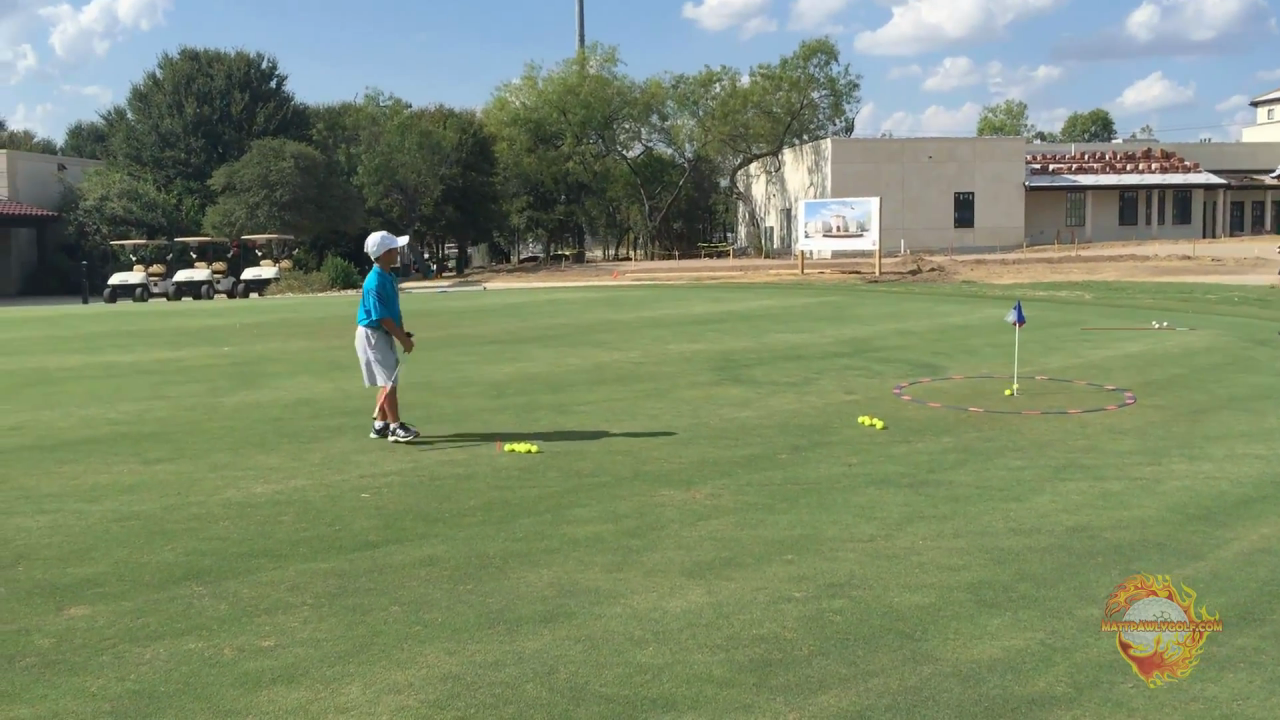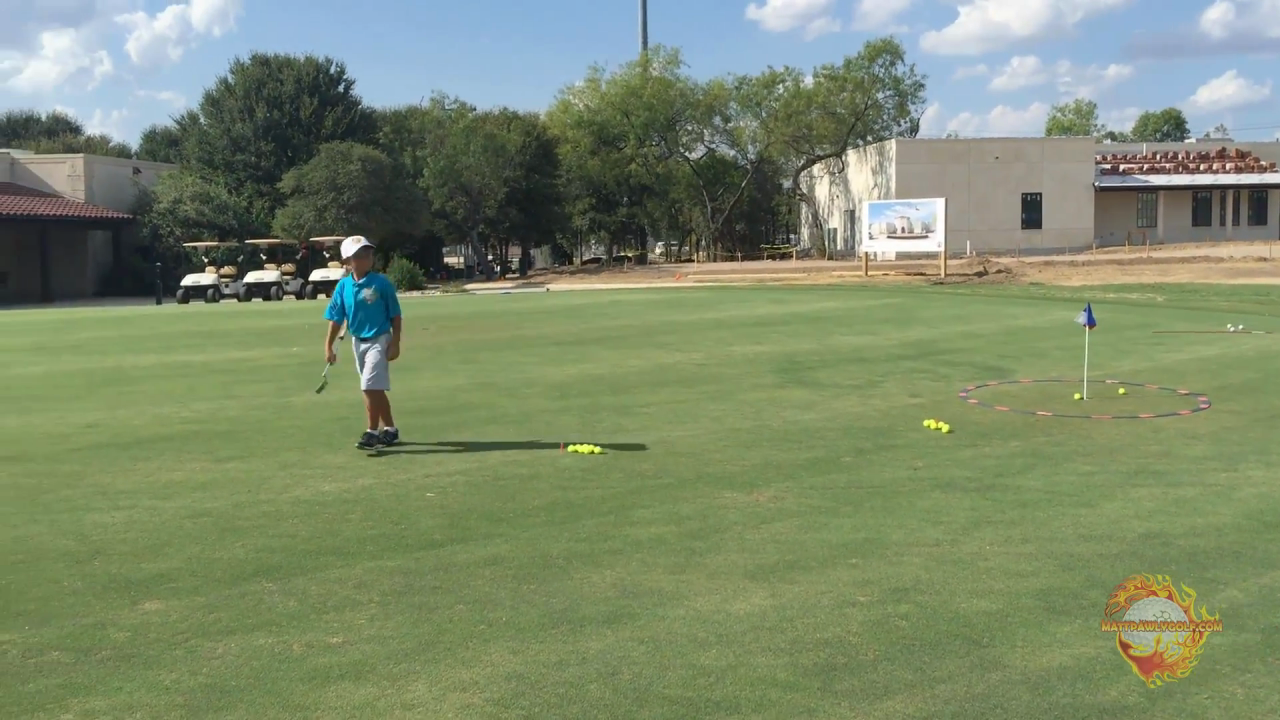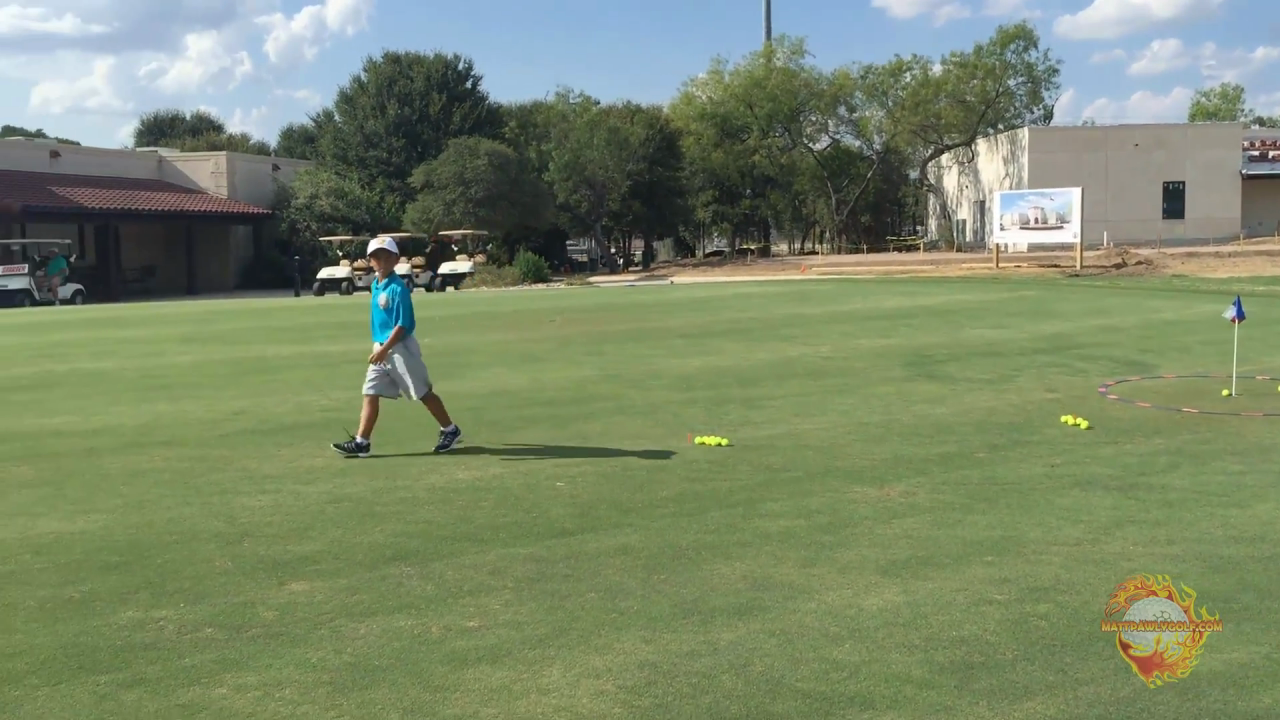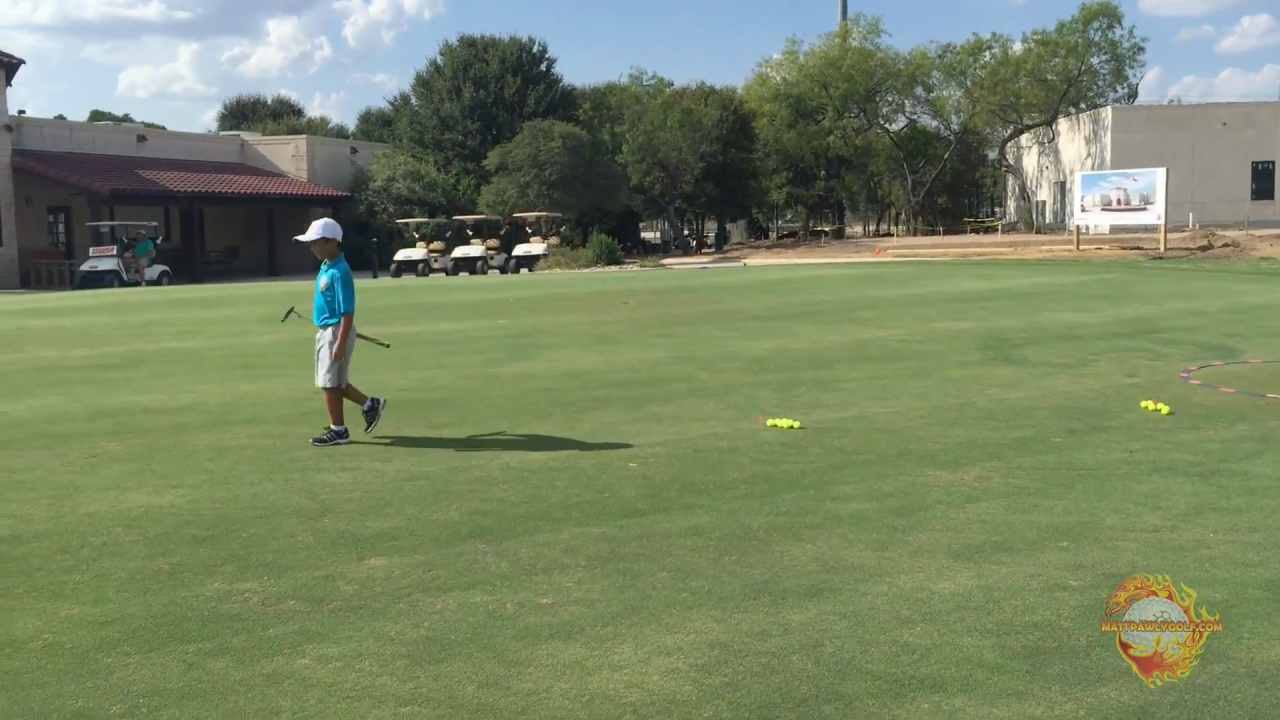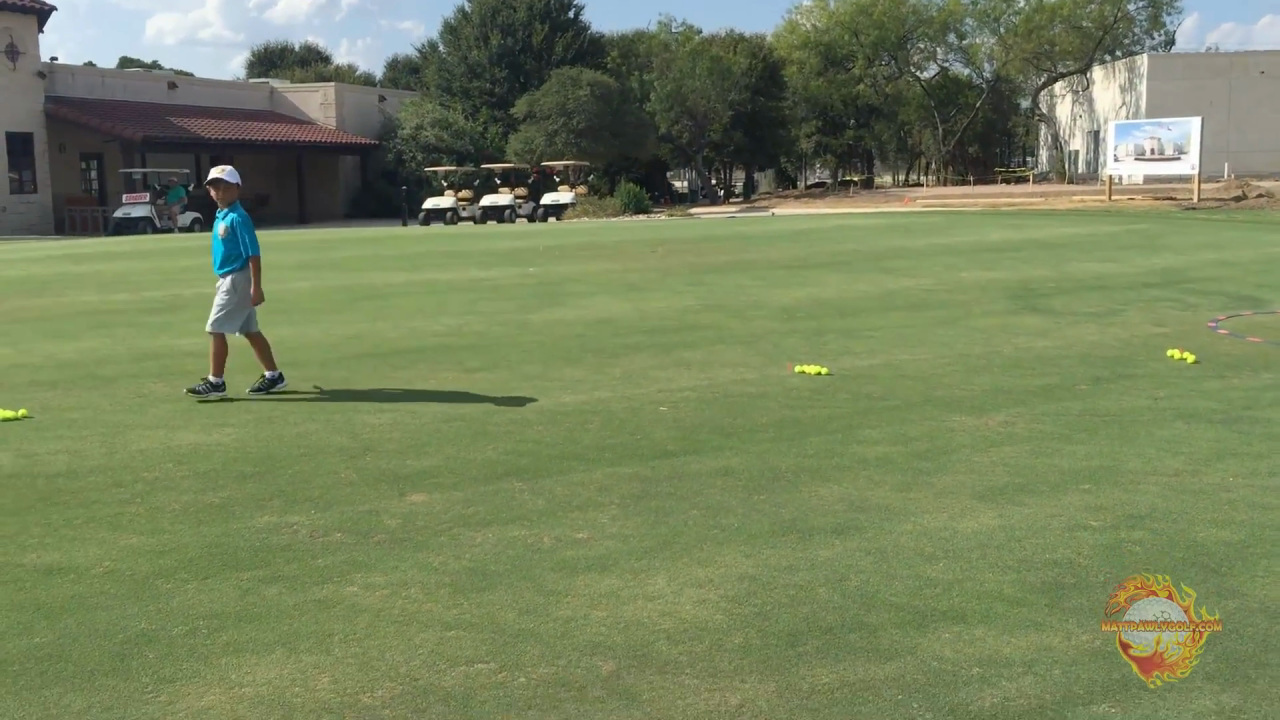
dt=0.7s
person 1, frame 1
left shoulder: (390, 277)
right shoulder: (376, 281)
right elbow: (382, 317)
left wrist: (402, 334)
right wrist: (402, 339)
left hip: (384, 336)
right hip: (372, 336)
left knee: (389, 382)
right knee: (387, 382)
left ankle: (381, 425)
right ankle: (395, 426)
person 1, frame 2
left shoulder: (382, 283)
right shoulder: (343, 286)
left elbow: (395, 315)
right elbow: (335, 317)
left wrist: (395, 343)
right wrist: (329, 345)
left hip: (379, 341)
right hip: (359, 342)
left knee: (371, 386)
right knee: (376, 388)
left ankle: (372, 432)
right ankle: (389, 430)
person 1, frame 3
left shoulder: (398, 288)
right shoulder: (375, 286)
left elbow: (402, 324)
left wrist: (383, 350)
left hip: (401, 348)
right hip: (382, 348)
left knee: (422, 393)
right knee: (370, 394)
left ankle: (450, 431)
right ankle: (361, 442)
person 1, frame 4
left shoulder: (338, 272)
right shoulder: (327, 267)
left elbow: (347, 311)
left wrist: (340, 342)
left hip: (336, 333)
right hip: (326, 333)
left knee: (329, 383)
right knee: (330, 382)
left ankle: (338, 429)
right ankle: (370, 405)
person 1, frame 5
left shoulder: (238, 218)
right shoulder: (221, 216)
left elbow: (253, 254)
left wrist: (256, 286)
left hip: (237, 280)
right hip: (228, 280)
left knee: (216, 329)
right knee: (251, 331)
left ankle: (216, 381)
right ankle: (273, 376)
